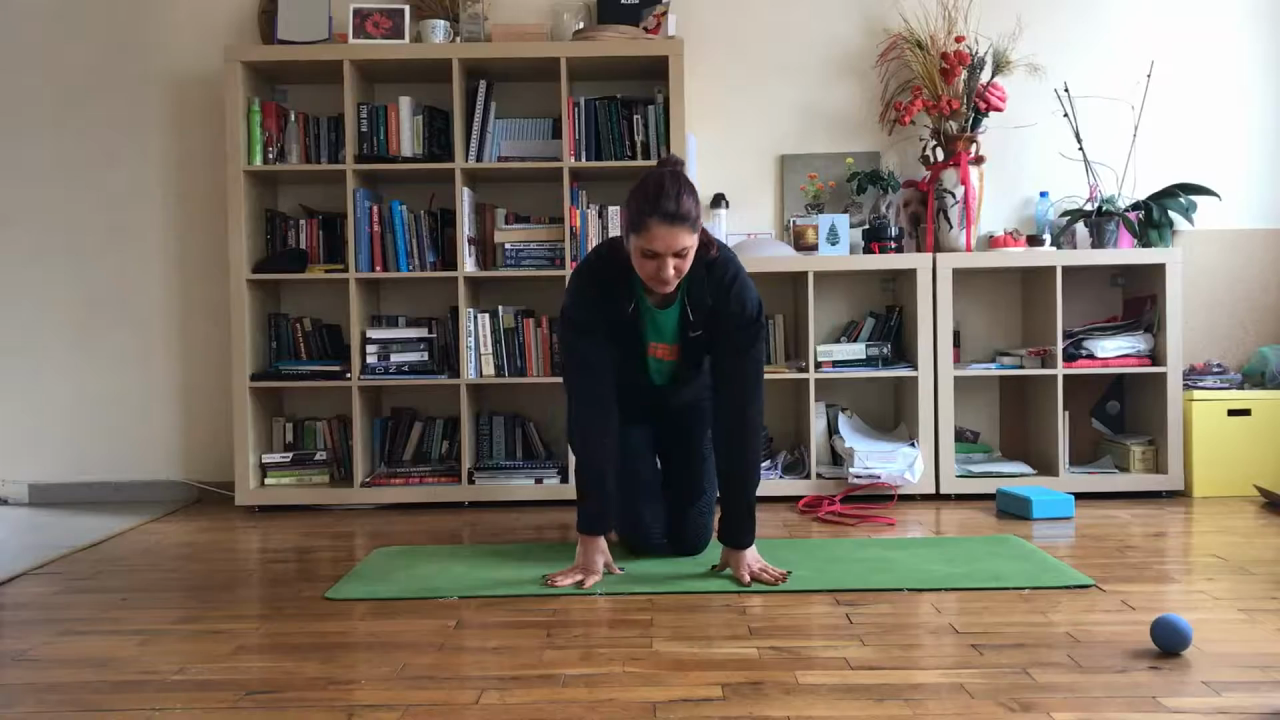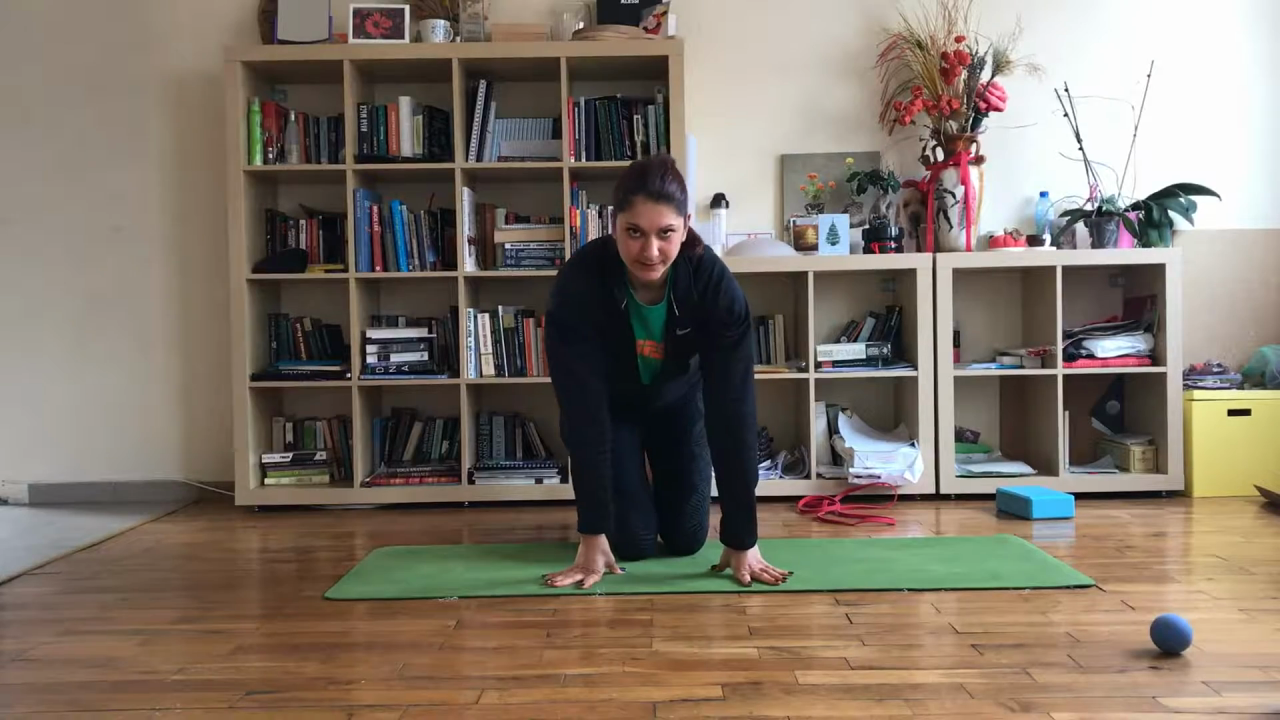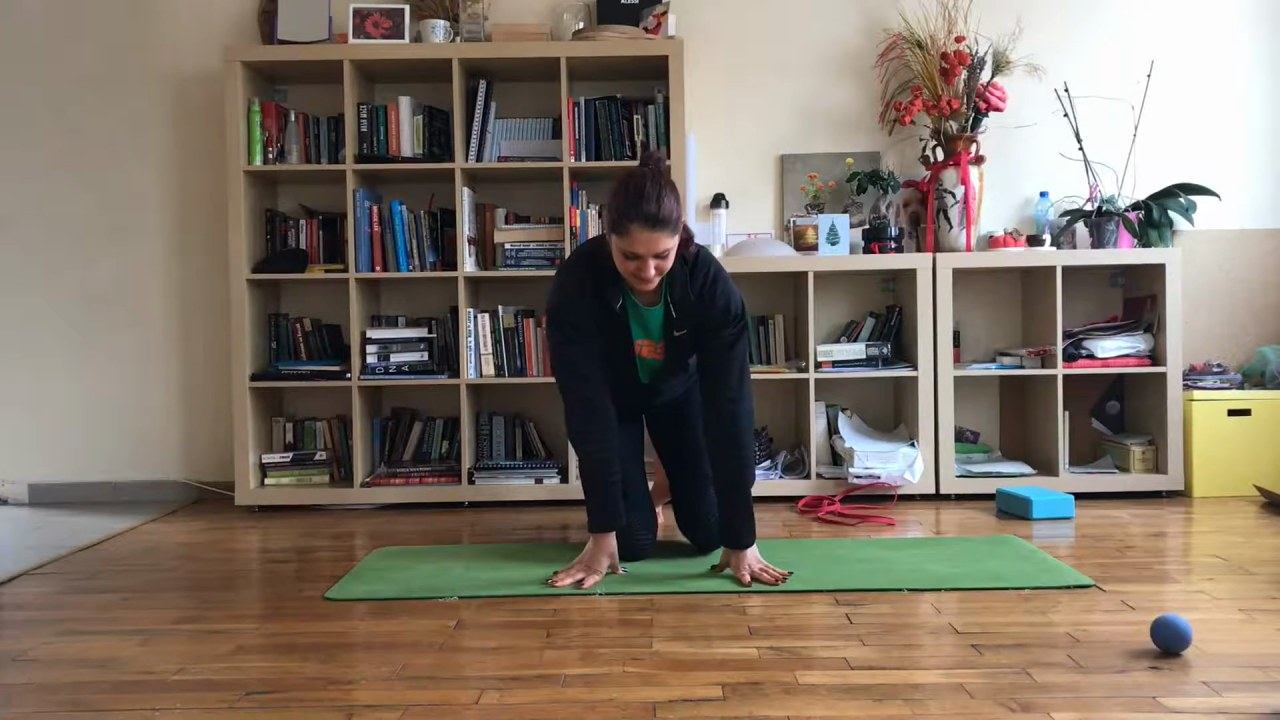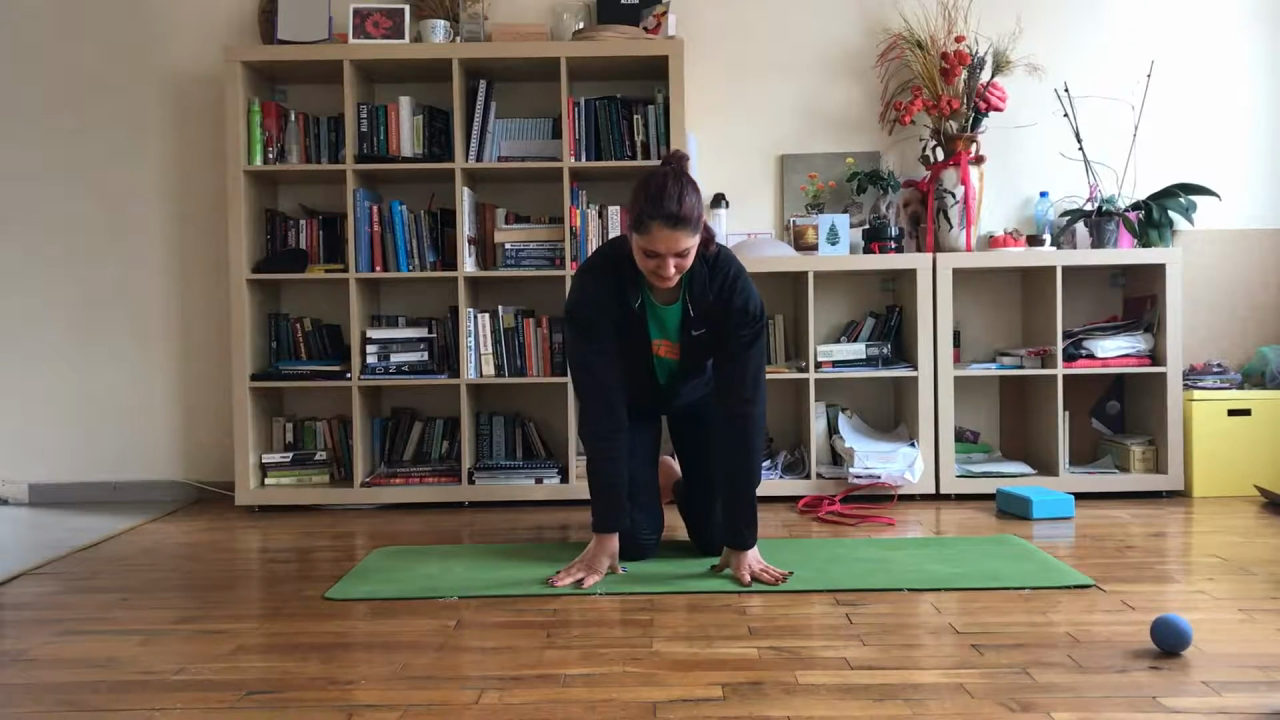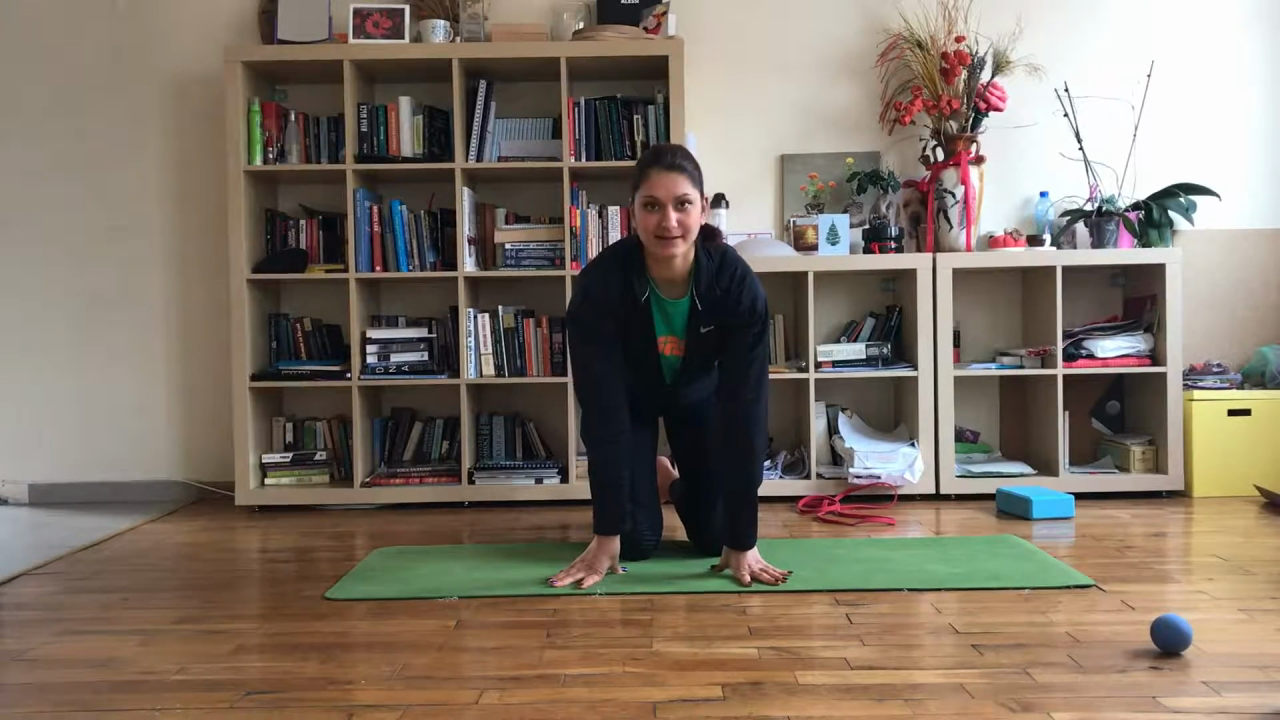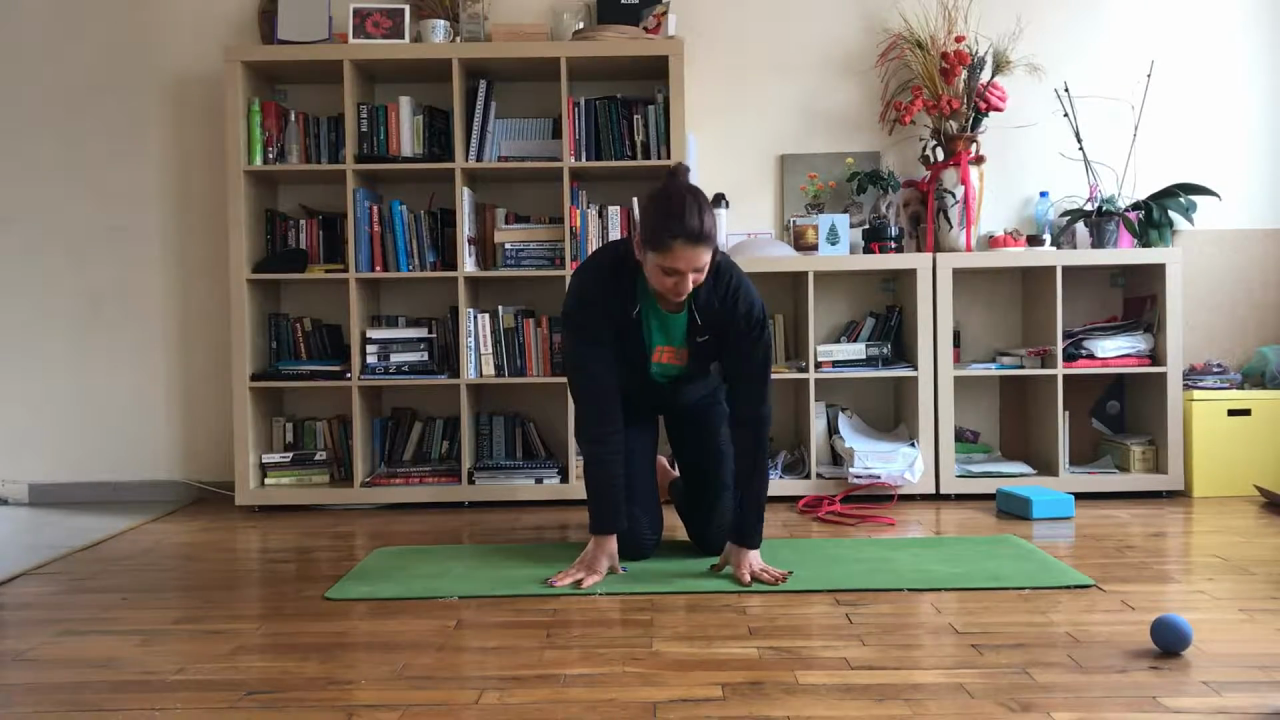
dt=0.5s
person 1, frame 1
left shoulder: (727, 280)
right shoulder: (593, 281)
left elbow: (740, 407)
right elbow: (591, 408)
left wrist: (740, 540)
right wrist: (591, 539)
left hip: (690, 394)
right hip: (622, 396)
left knee: (690, 539)
right knee: (642, 535)
left ankle: (661, 476)
right ankle: (641, 480)
person 1, frame 2
left shoulder: (713, 282)
right shoulder: (579, 281)
left elbow: (732, 405)
right elbow: (582, 410)
left wrist: (742, 540)
right wrist: (592, 536)
left hip: (677, 396)
right hip: (610, 401)
left knee: (686, 538)
right knee: (633, 541)
left ankle: (659, 483)
right ankle: (632, 484)
person 1, frame 3
left shoulder: (708, 281)
right shoulder: (577, 282)
left elbow: (728, 404)
right elbow: (587, 409)
left wrist: (740, 539)
right wrist: (602, 534)
left hip: (678, 389)
right hip: (613, 396)
left knee: (707, 531)
right knee: (633, 540)
left ankle: (671, 482)
right ankle: (641, 492)
person 1, frame 4
left shoulder: (729, 281)
right shoulder: (597, 281)
left elbow: (742, 406)
right elbow: (601, 409)
left wrist: (742, 539)
right wrist: (604, 533)
left hip: (700, 391)
right hip: (630, 394)
left knee: (715, 536)
right knee: (636, 541)
left ankle: (682, 482)
right ankle: (653, 479)
person 1, frame 5
left shoulder: (736, 282)
right shoulder: (600, 282)
left elbow: (744, 408)
right elbow: (602, 411)
left wrist: (741, 540)
right wrist: (606, 535)
left hip: (699, 394)
right hip: (629, 397)
left knee: (714, 536)
right knee: (636, 541)
left ankle: (677, 484)
right ankle: (653, 481)
person 1, frame 6
left shoulder: (733, 291)
right shoulder: (595, 284)
left elbow: (751, 410)
right elbow: (596, 412)
left wrist: (746, 537)
right wrist: (603, 534)
left hip: (699, 393)
right hip: (627, 395)
left knee: (716, 536)
right knee: (635, 541)
left ankle: (674, 483)
right ankle: (651, 482)
